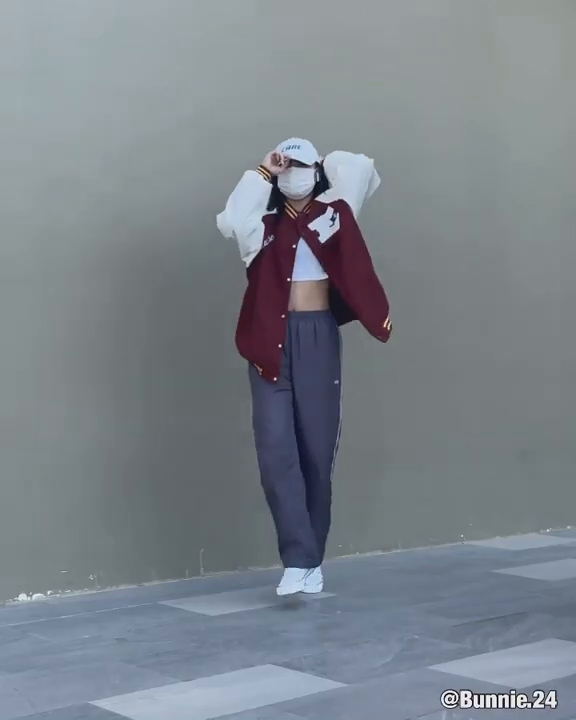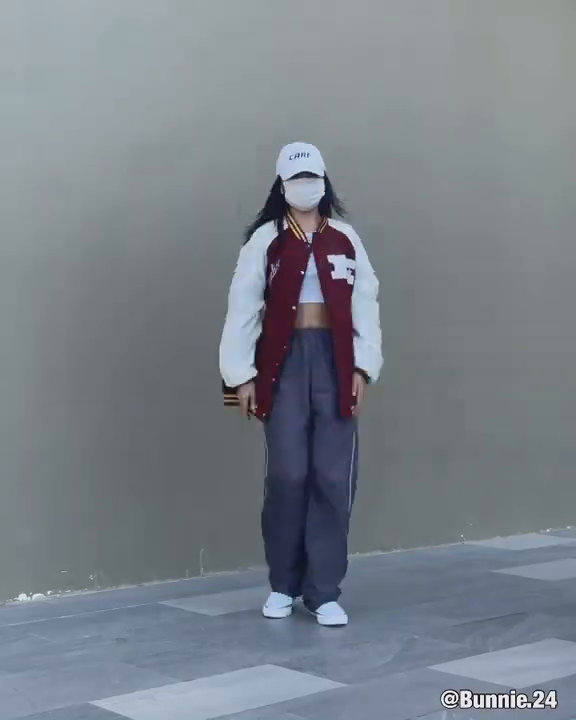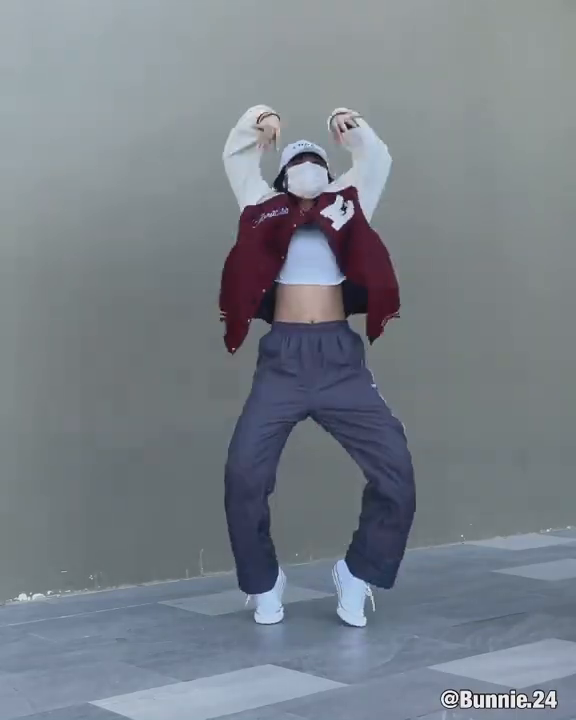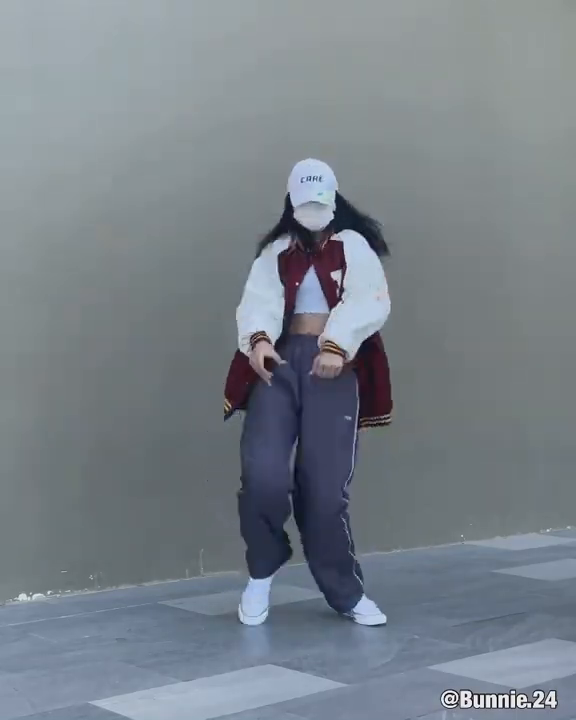
dt=0.7s
person 1, frame 1
left shoulder: (334, 209)
right shoulder: (263, 223)
left elbow: (363, 170)
right elbow: (230, 221)
left wrist: (323, 162)
right wrist: (262, 173)
left hip: (319, 339)
right hip: (272, 341)
left knee: (317, 452)
right knee: (277, 448)
left ankle: (312, 558)
right ankle: (298, 559)
person 1, frame 2
left shoulder: (344, 238)
right shoulder: (263, 240)
left elbow: (362, 305)
right elbow: (244, 310)
left wrist: (363, 367)
right wrist: (241, 373)
left hip: (332, 360)
right hip: (282, 362)
left knee: (332, 480)
right knee: (287, 474)
left ankle: (322, 593)
right ankle: (283, 584)
person 1, frame 3
left shoulder: (343, 209)
right shoulder: (268, 208)
left elbow: (375, 167)
right elbow: (237, 165)
left wrist: (355, 130)
right wrist: (257, 127)
left hip: (340, 358)
right hip: (284, 359)
left knee: (394, 465)
right knee: (245, 473)
left ankle: (359, 571)
right ankle: (263, 584)
person 1, frame 4
left shoulder: (353, 244)
right shoulder: (278, 251)
left elbow: (368, 304)
right elbow: (257, 303)
left wrist: (336, 346)
right wrist: (259, 339)
left hip: (334, 373)
right hip: (280, 369)
left knee: (325, 492)
right knee: (264, 478)
left ankle: (347, 594)
right ankle: (262, 569)
